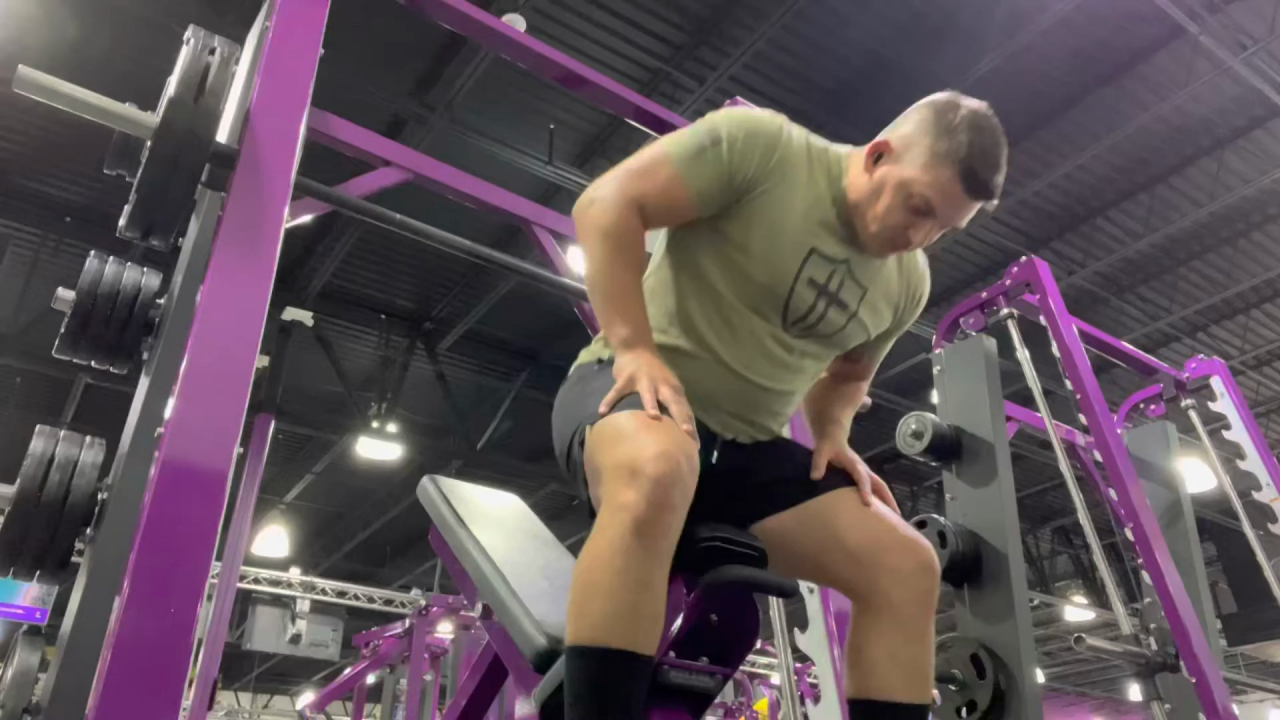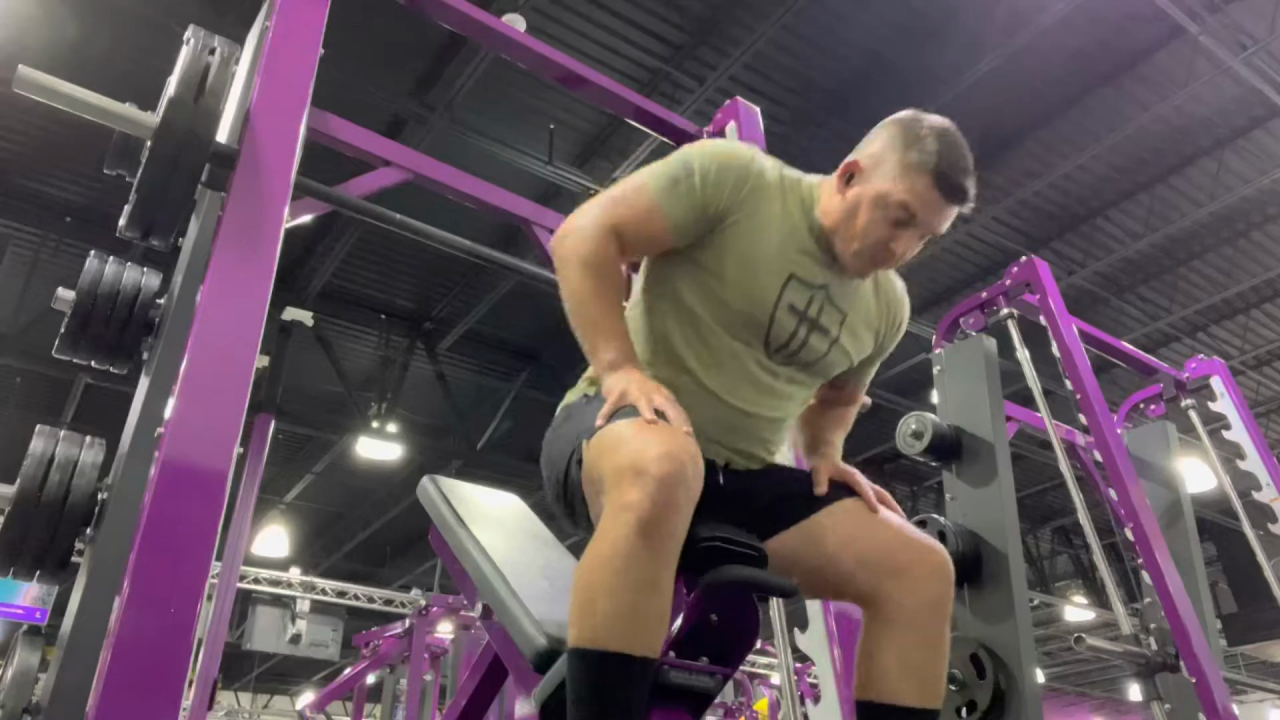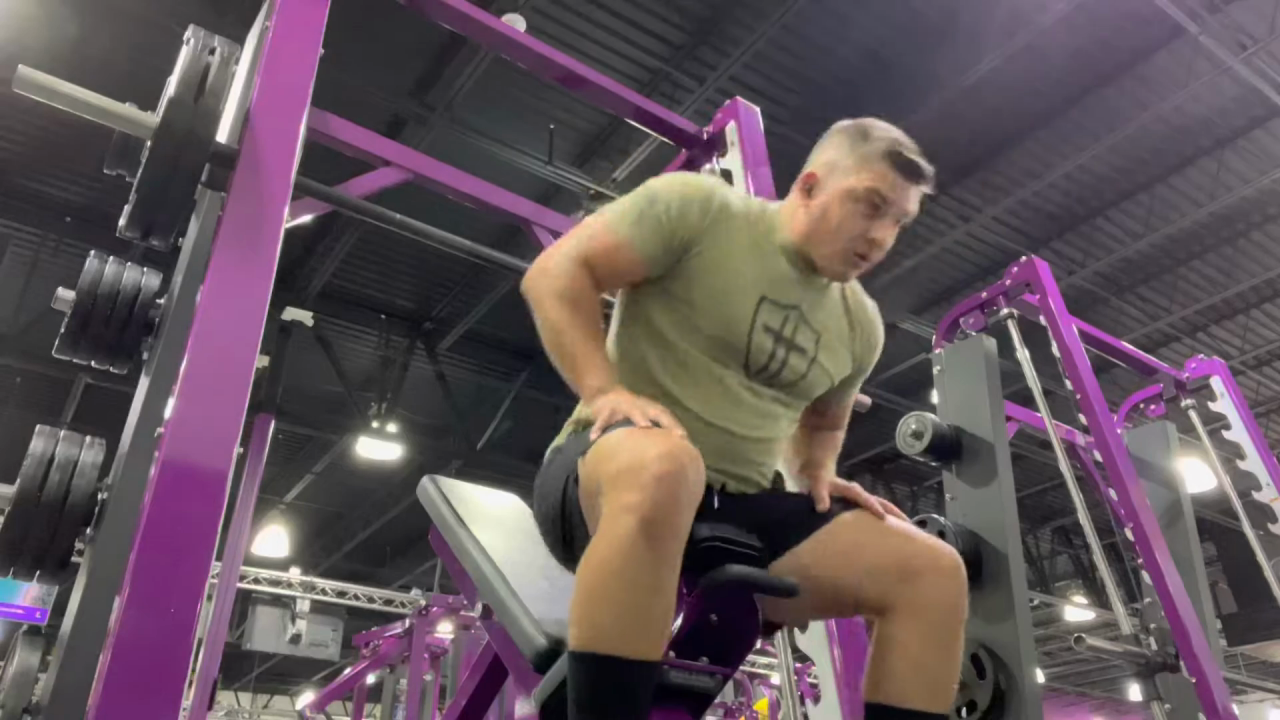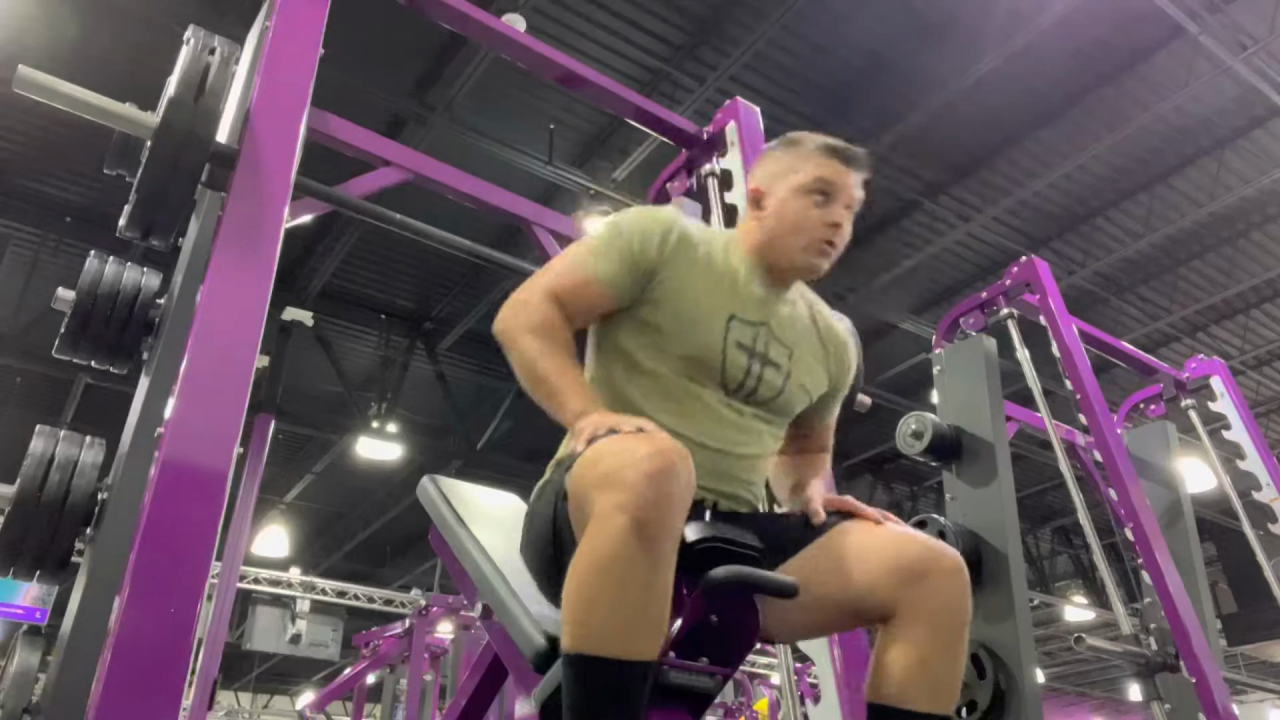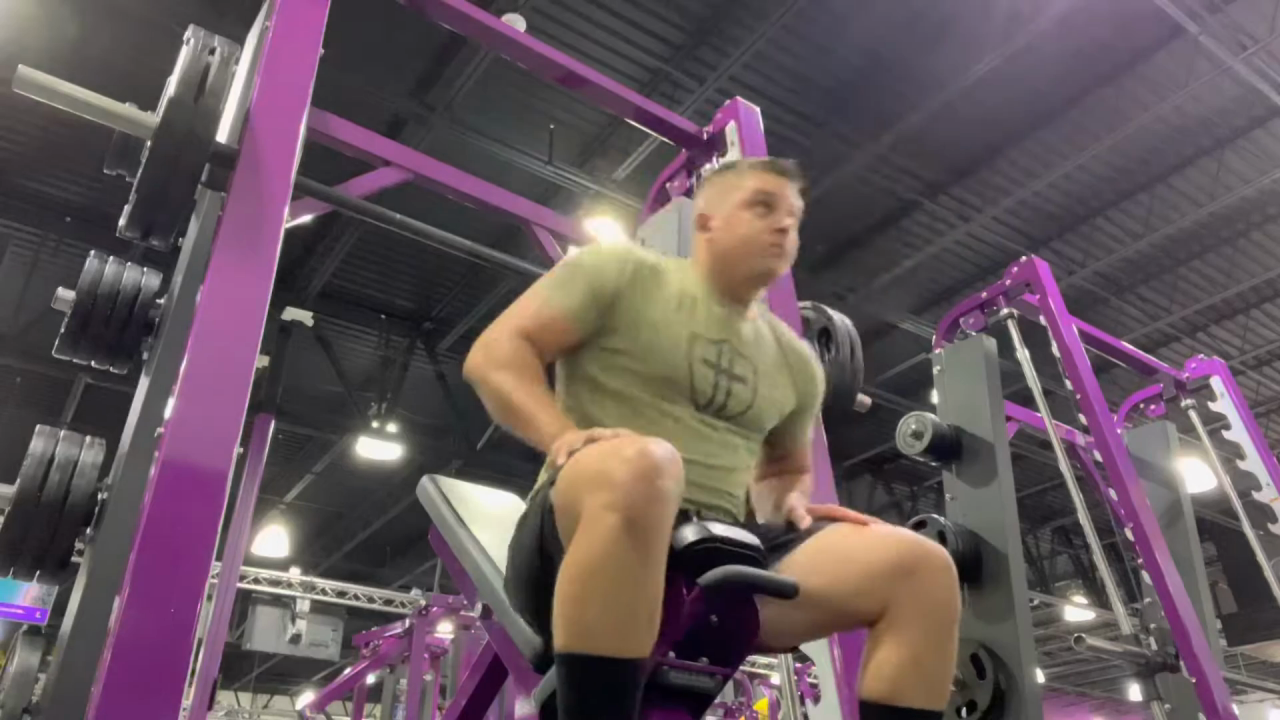
dt=0.1s
person 1, frame 1
left shoulder: (907, 283)
right shoulder: (762, 146)
right elbow: (607, 204)
left wrist: (832, 438)
right wrist: (633, 346)
left hip: (745, 444)
right hip: (631, 400)
left knee: (904, 564)
right knee: (658, 468)
person 1, frame 2
left shoulder: (885, 306)
right shoulder: (732, 176)
right elbow: (585, 234)
left wrist: (825, 458)
right wrist: (621, 367)
left hip: (737, 477)
right hip: (627, 415)
left knee: (918, 570)
right knee: (658, 469)
person 1, frame 3
left shoulder: (859, 325)
right shoulder: (698, 209)
right elbow: (557, 271)
left wrist: (819, 474)
right wrist: (606, 391)
left hip: (739, 519)
right hip: (614, 492)
left knee: (932, 572)
right knee: (662, 467)
person 1, frame 4
left shoulder: (831, 341)
right shoulder: (663, 240)
right elbow: (523, 313)
left wrist: (810, 492)
right wrist: (589, 412)
right hip: (599, 508)
left knee: (936, 573)
right knee: (649, 467)
person 1, frame 5
left shoulder: (792, 362)
right shoulder: (618, 273)
right elbow: (493, 356)
left wrist: (799, 509)
right wrist: (564, 435)
right hip: (590, 528)
left knee: (922, 569)
right knee: (638, 466)
